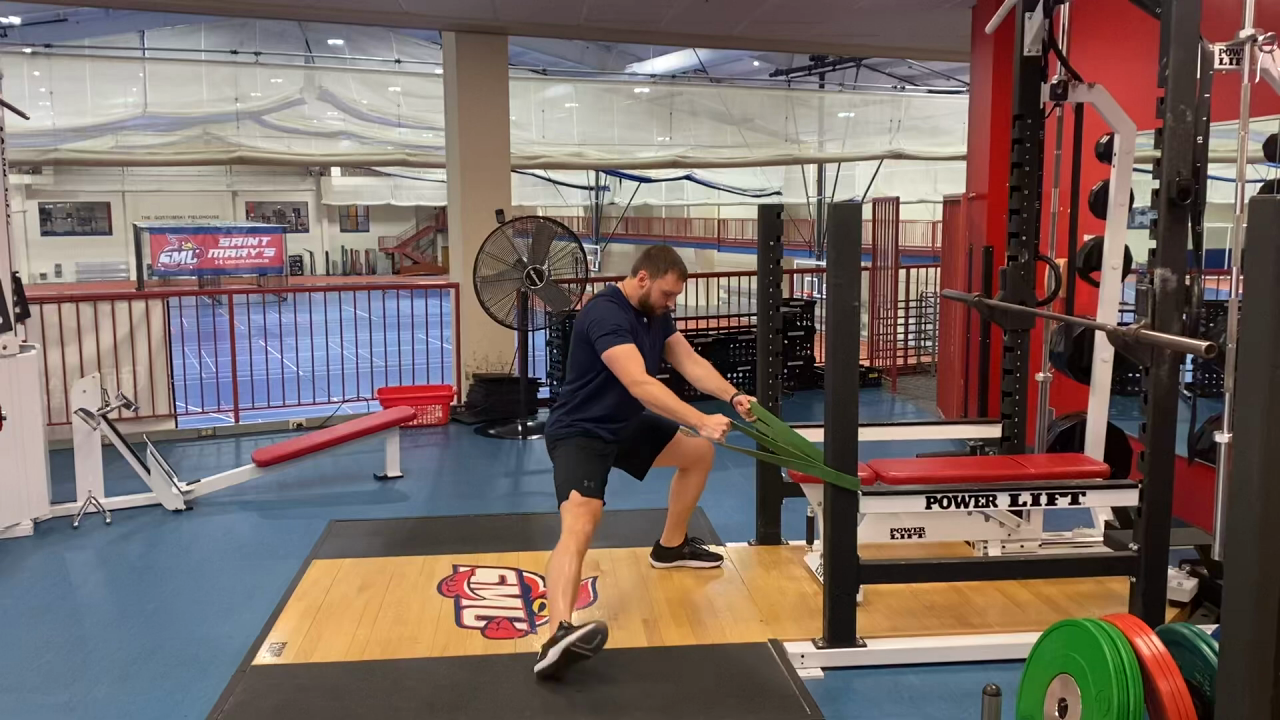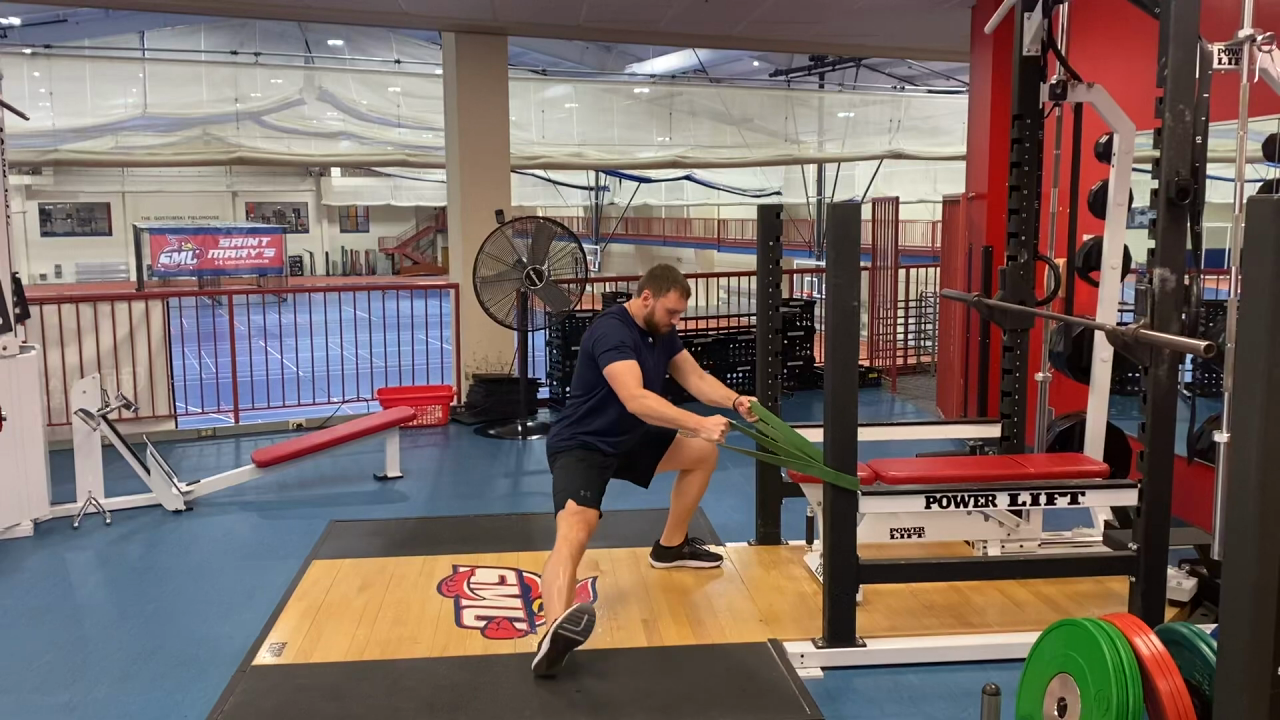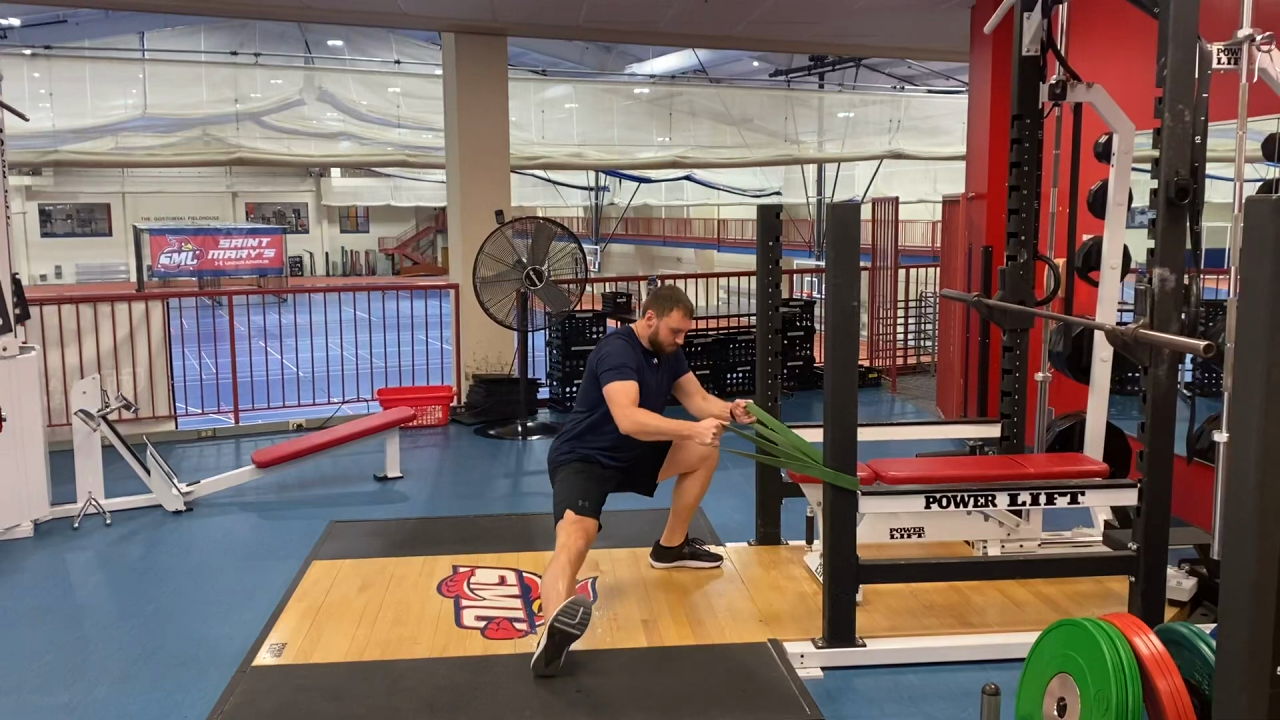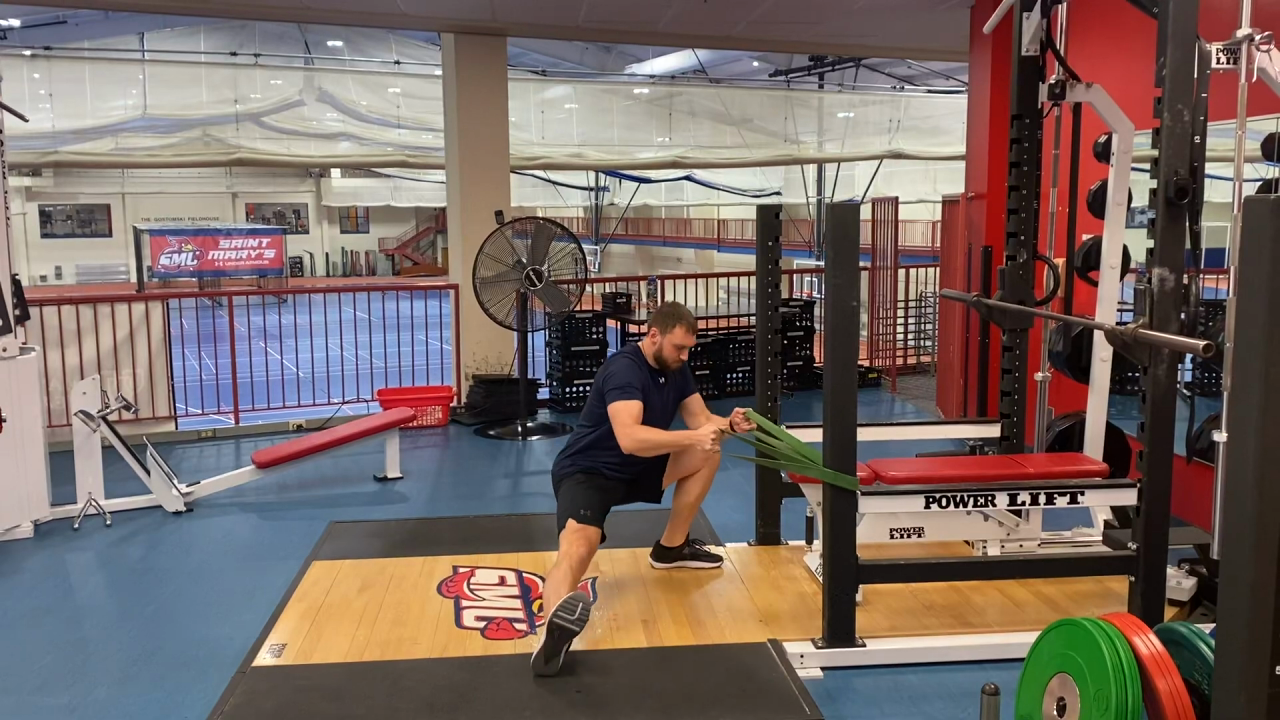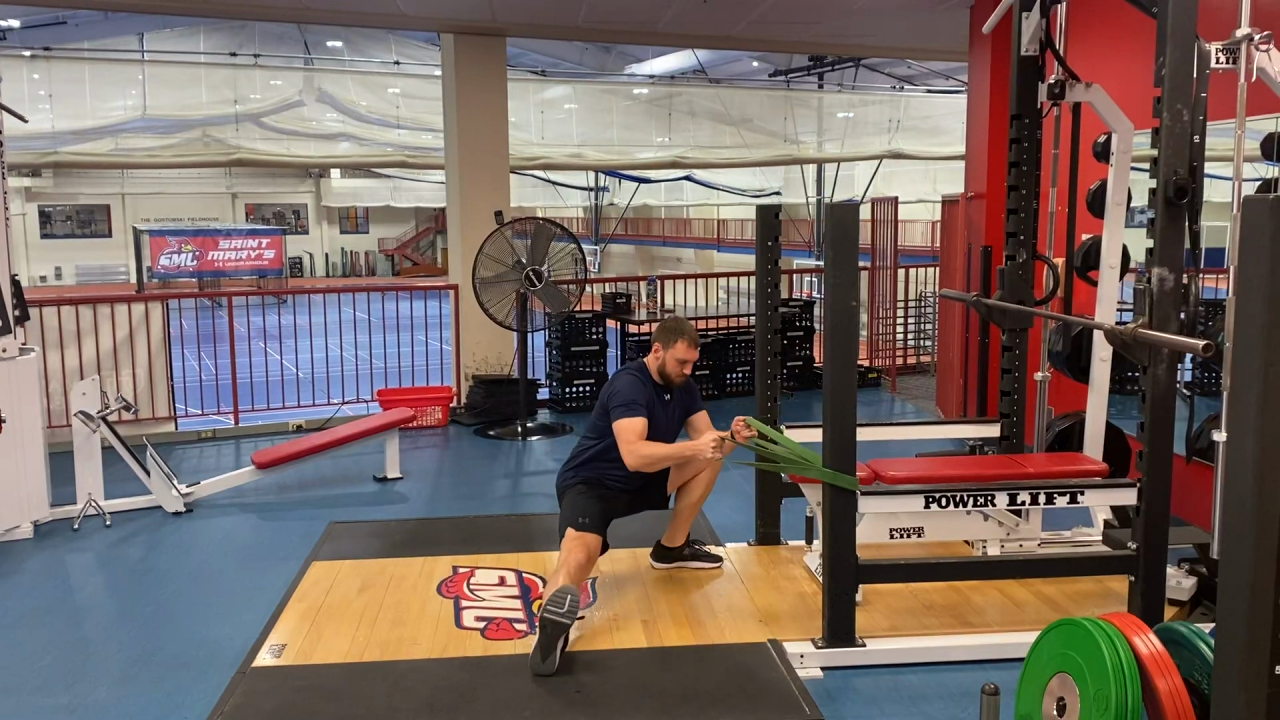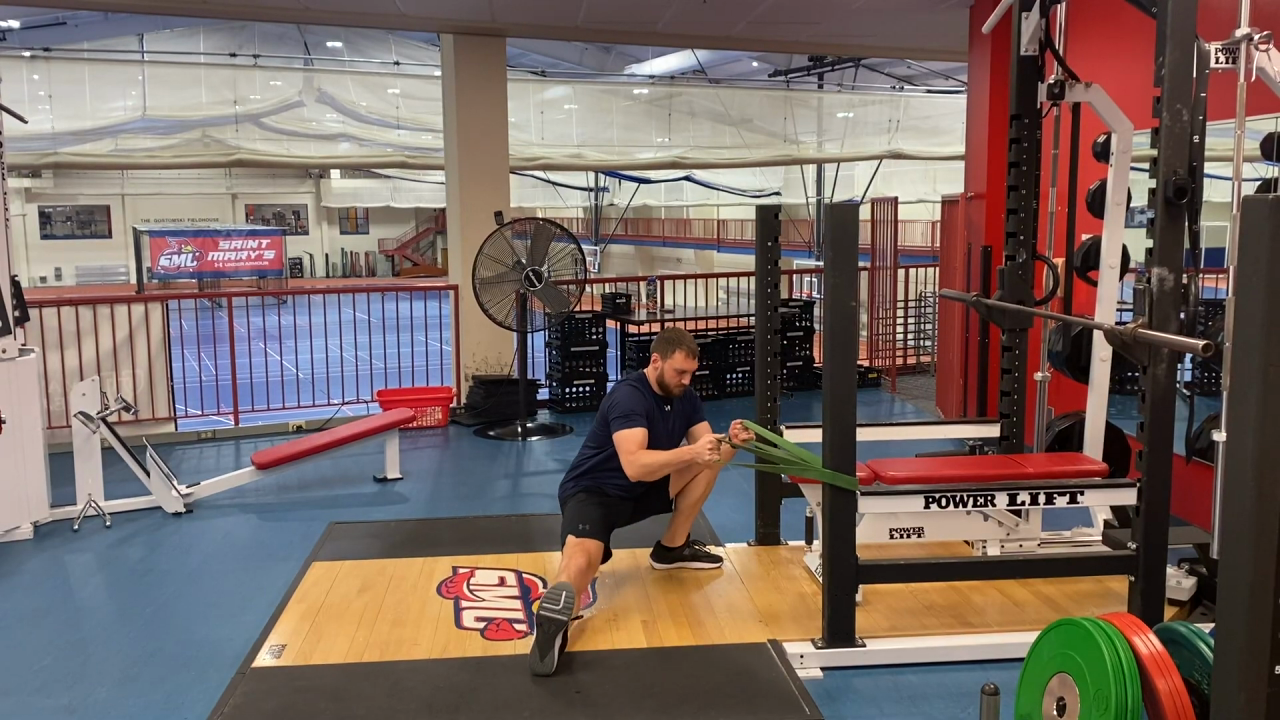
dt=0.2s
person 1, frame 1
left shoulder: (654, 313)
right shoulder: (605, 313)
left elbow: (690, 362)
right elbow: (640, 384)
left wrist: (733, 396)
right wrist: (701, 422)
left hip: (624, 424)
right hip: (579, 431)
left knee: (698, 455)
right knee: (580, 526)
left ankle: (671, 545)
right ankle: (559, 636)
person 1, frame 2
left shoulder: (661, 331)
right shoulder: (611, 331)
left elbow: (694, 378)
right elbow: (636, 399)
left wrist: (733, 401)
right wrist: (699, 424)
left hip: (627, 439)
right hip: (581, 446)
left knee: (703, 454)
right knee: (574, 534)
left ankle: (671, 545)
right ankle: (556, 632)
person 1, frame 3
left shoulder: (668, 351)
right shoulder: (617, 351)
left elbow: (697, 399)
right elbow: (627, 419)
left wrist: (729, 410)
right wrist: (692, 429)
left hip: (629, 454)
right hip: (582, 459)
left knee: (705, 455)
right knee: (573, 543)
left ankle: (671, 546)
right ankle: (553, 630)
person 1, frame 4
left shoulder: (676, 369)
right shoulder: (624, 369)
left elbow: (699, 419)
right elbow: (629, 438)
left wrist: (728, 424)
right wrist: (693, 437)
left hip: (633, 468)
right hip: (586, 472)
left knee: (707, 457)
right knee: (576, 550)
left ankle: (672, 547)
right ankle: (554, 629)
person 1, frame 5
left shoulder: (683, 386)
right shoulder: (629, 385)
left elbow: (704, 438)
right elbow: (634, 455)
left wrist: (731, 437)
right wrist: (693, 448)
left hip: (637, 481)
right hip: (589, 483)
left knee: (707, 464)
right knee: (577, 556)
left ankle: (672, 547)
right ankle: (552, 627)
person 1, frame 6
left shoulder: (685, 397)
right shoulder: (628, 396)
left elbow: (707, 454)
right elbow: (634, 466)
left wrist: (729, 443)
right wrist: (690, 452)
left hip: (640, 491)
right hip: (592, 493)
left knee: (708, 465)
right knee: (579, 563)
left ankle: (672, 547)
right ankle: (552, 629)
